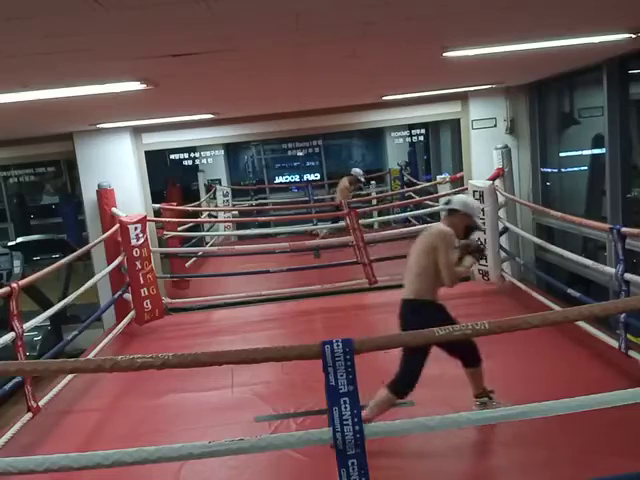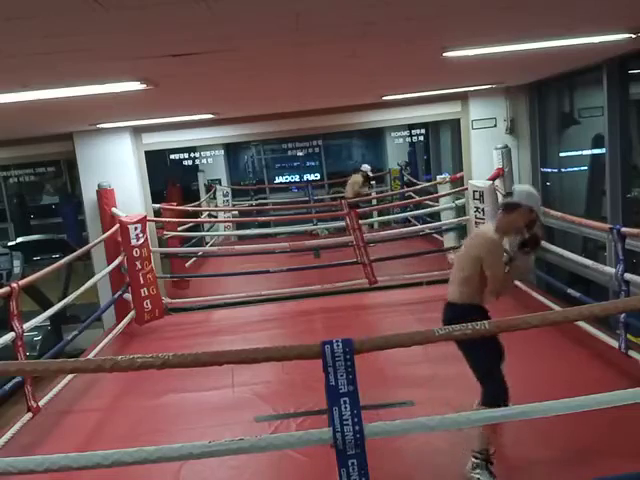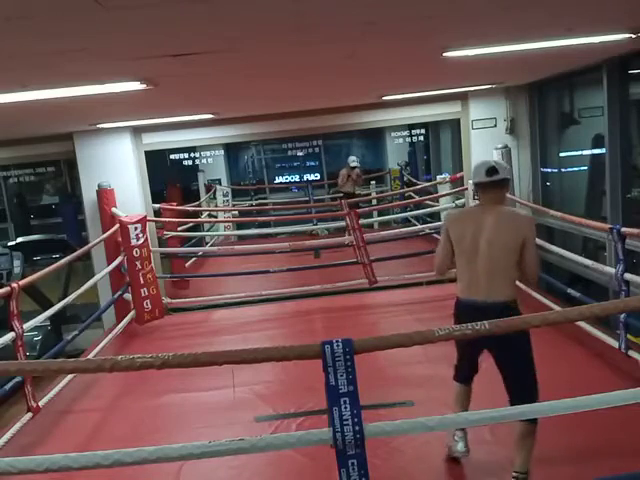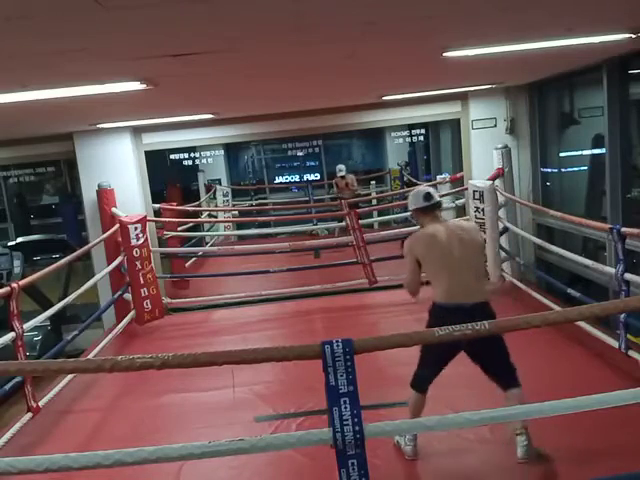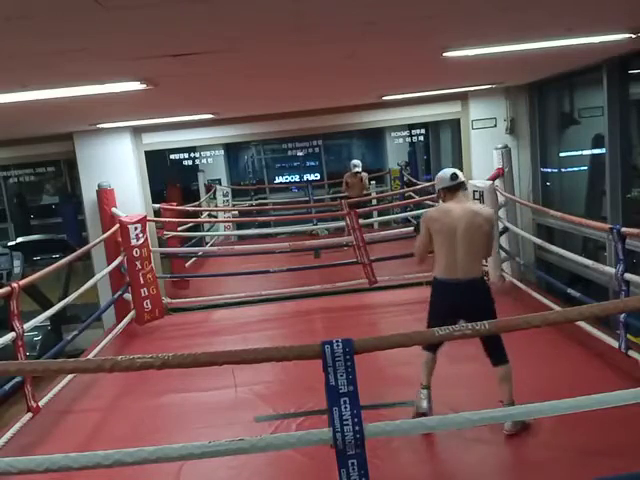
dt=0.5s
person 1, frame 1
left shoulder: (433, 234)
right shoulder: (445, 234)
right elbow: (449, 279)
left wrist: (462, 256)
right wrist: (469, 261)
left hip: (422, 309)
right hip: (419, 312)
left knee: (469, 350)
right knee: (404, 382)
left ankle: (483, 400)
person 1, frame 2
left shoulder: (490, 232)
right shoulder: (492, 241)
right elbow: (496, 290)
left wrist: (515, 258)
right wrist: (522, 258)
left hip: (469, 309)
right hip: (461, 315)
left knee: (495, 355)
right knee: (497, 389)
left ankle: (486, 403)
person 1, frame 3
left shoulder: (454, 221)
right shoulder: (523, 222)
left elbow: (440, 268)
right elbow: (531, 276)
left hip: (466, 313)
right hip: (504, 316)
left knee: (464, 372)
right knee: (525, 397)
left ankle: (459, 437)
person 1, frame 4
left shoulder: (415, 243)
right shoulder: (472, 230)
left elbow: (412, 290)
right elbow: (482, 275)
left hip: (444, 317)
right hip: (480, 314)
left knee: (423, 378)
right knee: (507, 377)
left ankle: (410, 440)
right ankle: (522, 438)
person 1, frame 5
left shoulder: (431, 216)
right shoulder: (486, 214)
left elbow: (420, 257)
right elbow: (488, 252)
left wrist: (422, 239)
left hip: (444, 289)
right hip: (476, 288)
left knee: (431, 343)
right knee: (496, 351)
left ankle: (424, 398)
